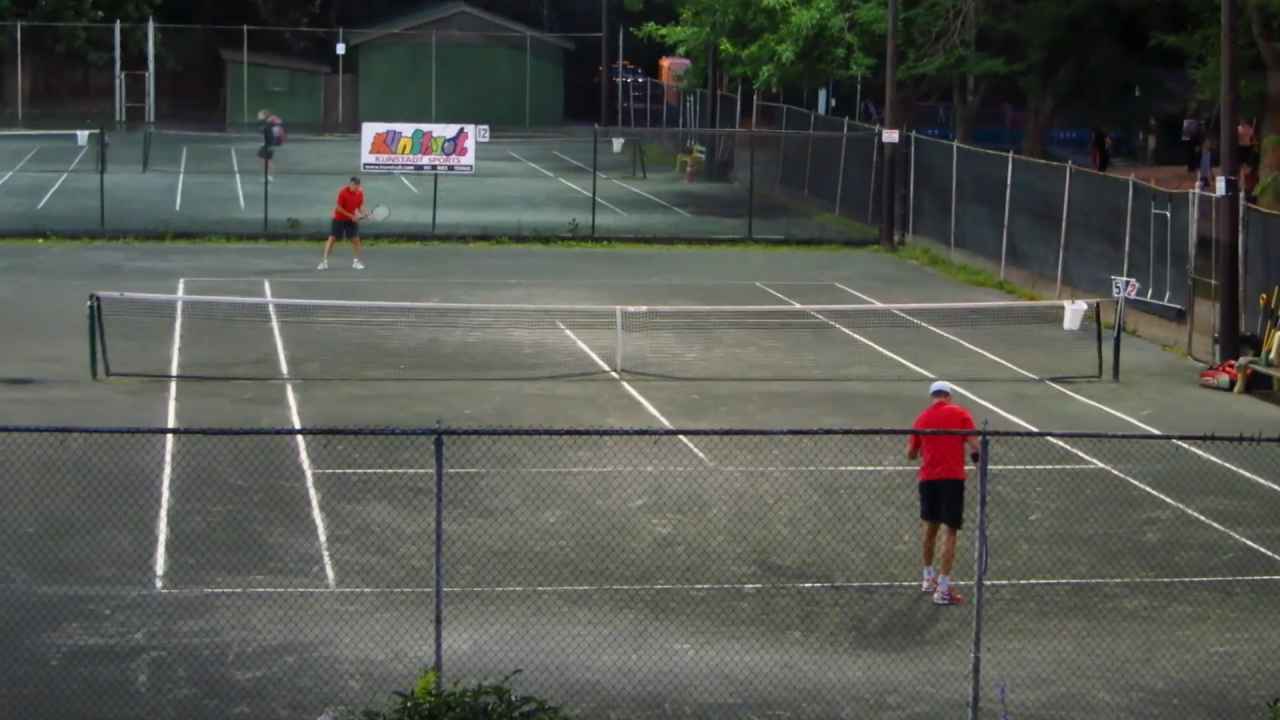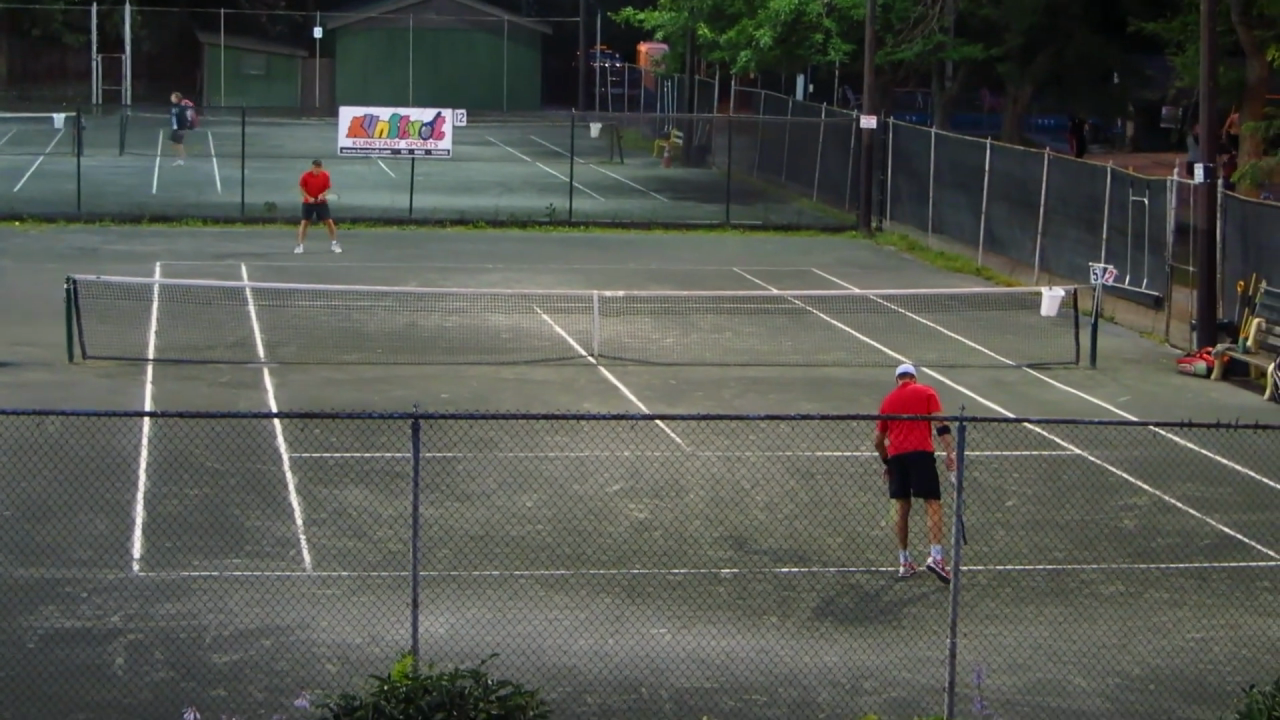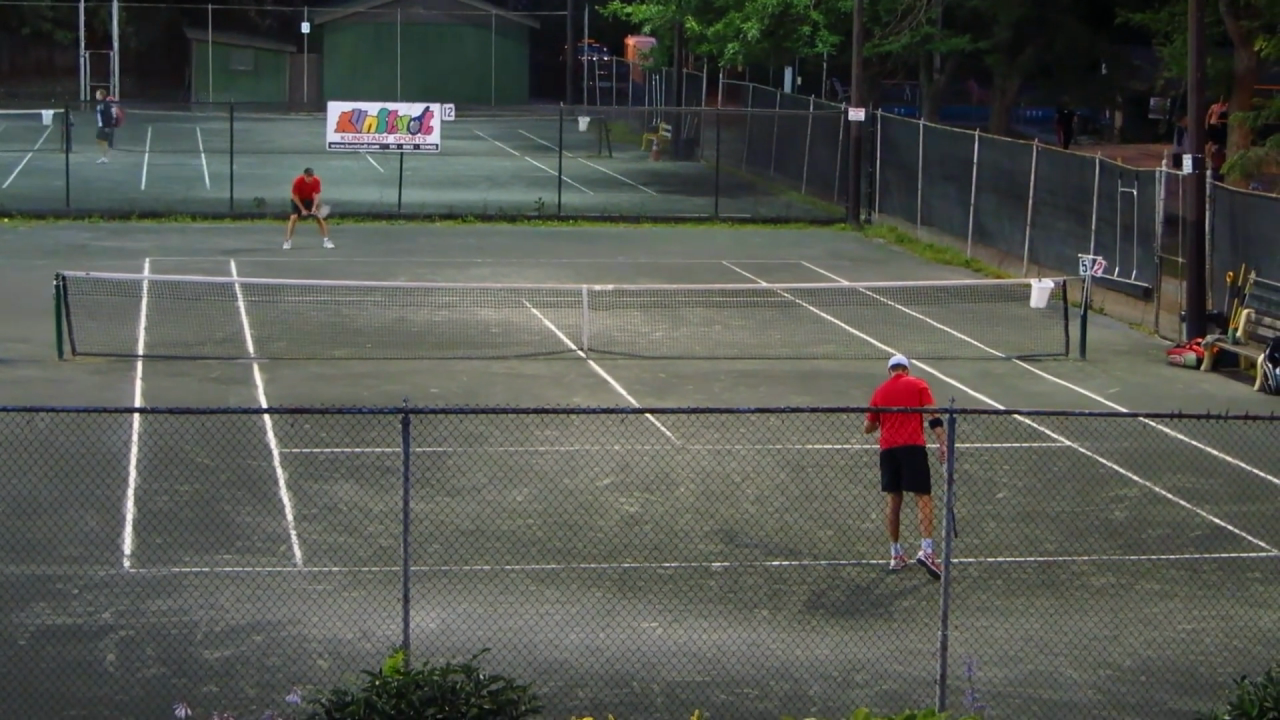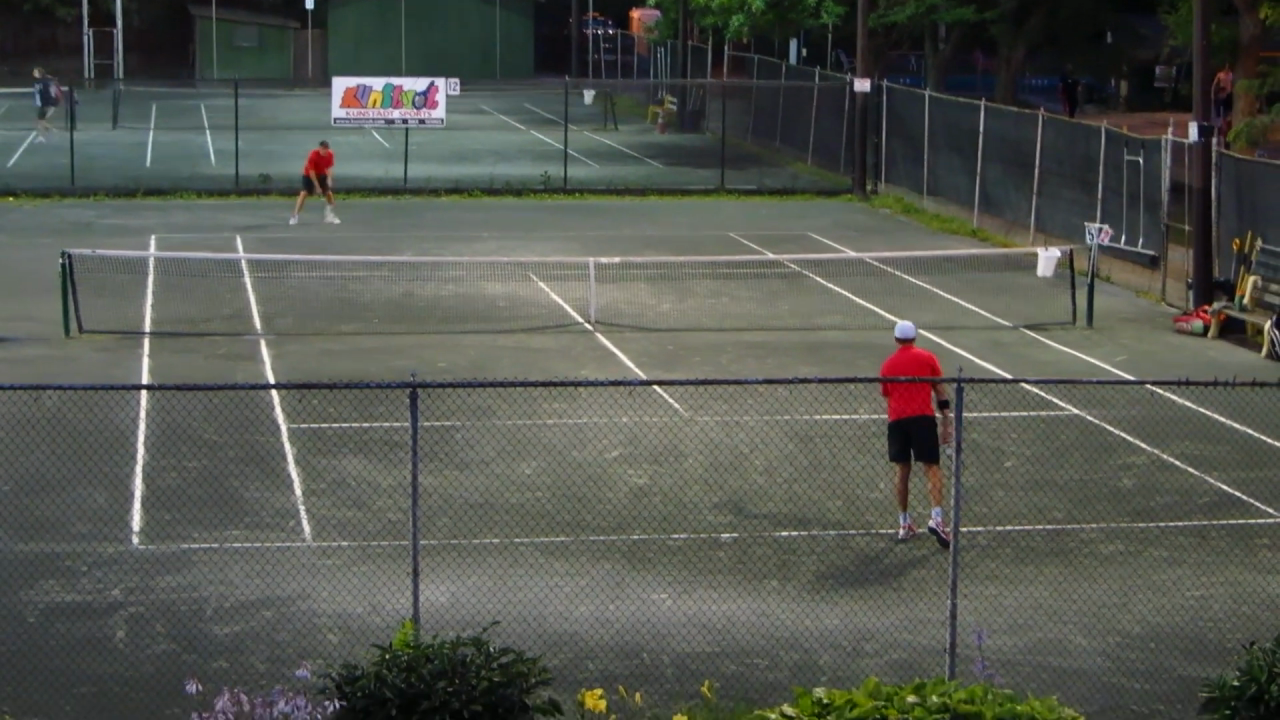
dt=1s
person 1, frame 1
left shoulder: (922, 418)
right shoulder: (961, 413)
left elbow: (911, 454)
right elbow: (974, 448)
left hip: (927, 478)
right hip: (952, 478)
left knee: (930, 528)
right knee: (950, 532)
left ankle: (929, 578)
right ankle: (943, 589)
person 1, frame 2
left shoulder: (888, 400)
right shoulder: (926, 392)
left elbow: (878, 440)
right elbow: (940, 424)
left wrist: (887, 463)
right wrist: (950, 452)
left hip: (896, 456)
right hip: (921, 453)
left knee: (902, 508)
right knee: (932, 504)
left ankle: (904, 562)
right ankle: (935, 556)
person 1, frame 3
left shoulder: (880, 391)
right shoulder: (918, 385)
left elbow: (868, 427)
right elbow: (933, 417)
right wrist: (943, 444)
left hip: (888, 449)
right hip: (913, 447)
left knee: (894, 501)
right knee: (923, 499)
left ankle: (895, 555)
right ankle: (926, 550)
person 1, frame 4
left shoulder: (888, 364)
right shoulder: (927, 358)
right elbow: (941, 395)
right wrist: (946, 424)
left hip: (897, 420)
right hip: (922, 418)
left knee: (902, 471)
right knee: (932, 468)
left ankle: (904, 524)
right ankle: (936, 518)
